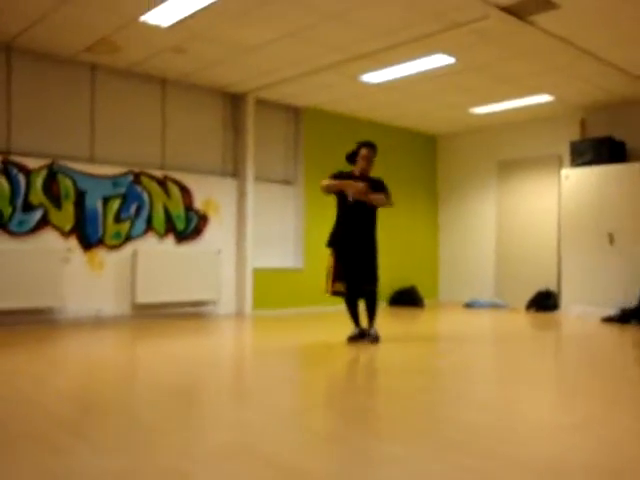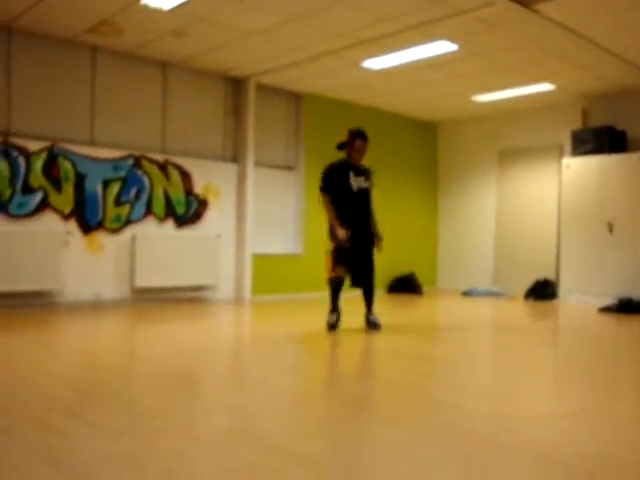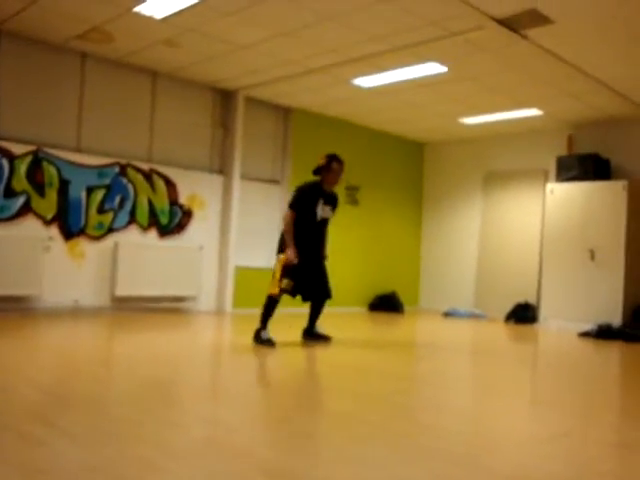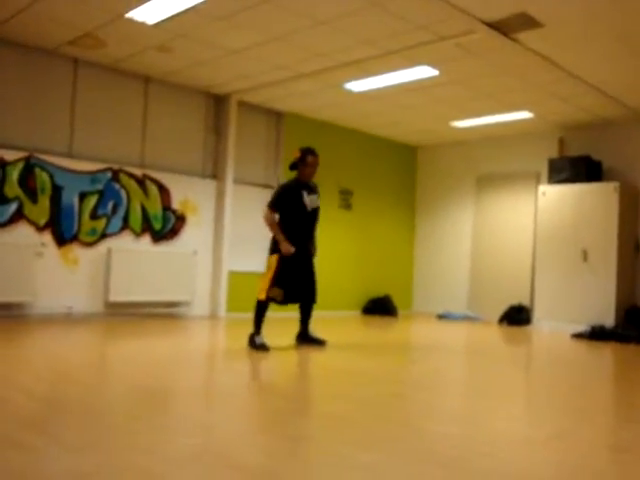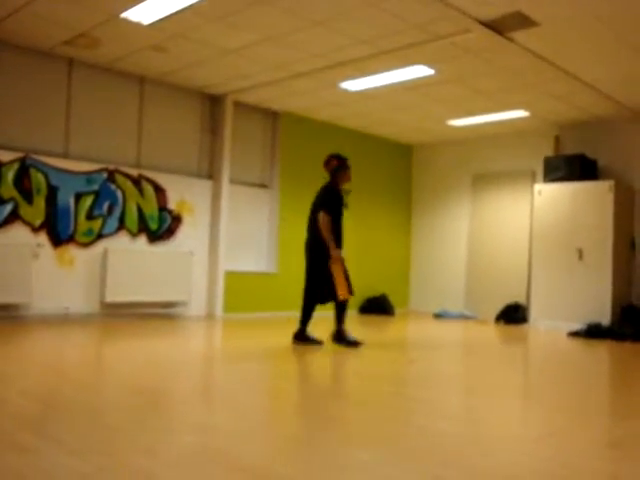
dt=0.7s
person 1, frame 1
left shoulder: (377, 184)
right shoulder: (344, 178)
left elbow: (387, 202)
right elbow: (324, 186)
left wrist: (365, 194)
right wrist: (350, 185)
left hip: (366, 243)
right hip: (342, 242)
left knee: (369, 287)
right knee: (346, 287)
left ankle: (371, 327)
right ankle: (358, 328)
person 1, frame 2
left shoulder: (365, 172)
right shoulder: (334, 170)
right elbow: (326, 201)
left wrist: (375, 230)
right wrist: (337, 228)
left hip: (362, 231)
right hip: (342, 230)
left knee: (367, 273)
right knee: (338, 271)
left ankle: (369, 314)
right ankle: (334, 310)
person 1, frame 3
left shoulder: (333, 198)
right shoulder: (306, 190)
right elbow: (289, 216)
left wrist: (322, 251)
right wrist: (290, 248)
left hip: (312, 251)
right hip: (293, 247)
left knee: (322, 290)
right knee: (281, 286)
left ankle: (310, 329)
right ankle: (262, 330)
person 1, frame 4
left shoulder: (313, 189)
right shoulder: (288, 189)
right elbow: (269, 215)
left wrist: (312, 244)
right wrist: (282, 242)
left hip: (304, 248)
right hip: (285, 247)
left knee: (308, 292)
right knee: (270, 290)
left ankle: (304, 333)
right ankle: (256, 334)
person 1, frame 5
left shoulder: (329, 191)
right shoulder: (332, 191)
right elbow: (323, 218)
left wrist: (333, 246)
right wrist: (333, 247)
left hip: (316, 248)
right hip: (324, 248)
left knee: (314, 291)
left ankle: (302, 332)
right ankle: (340, 331)
